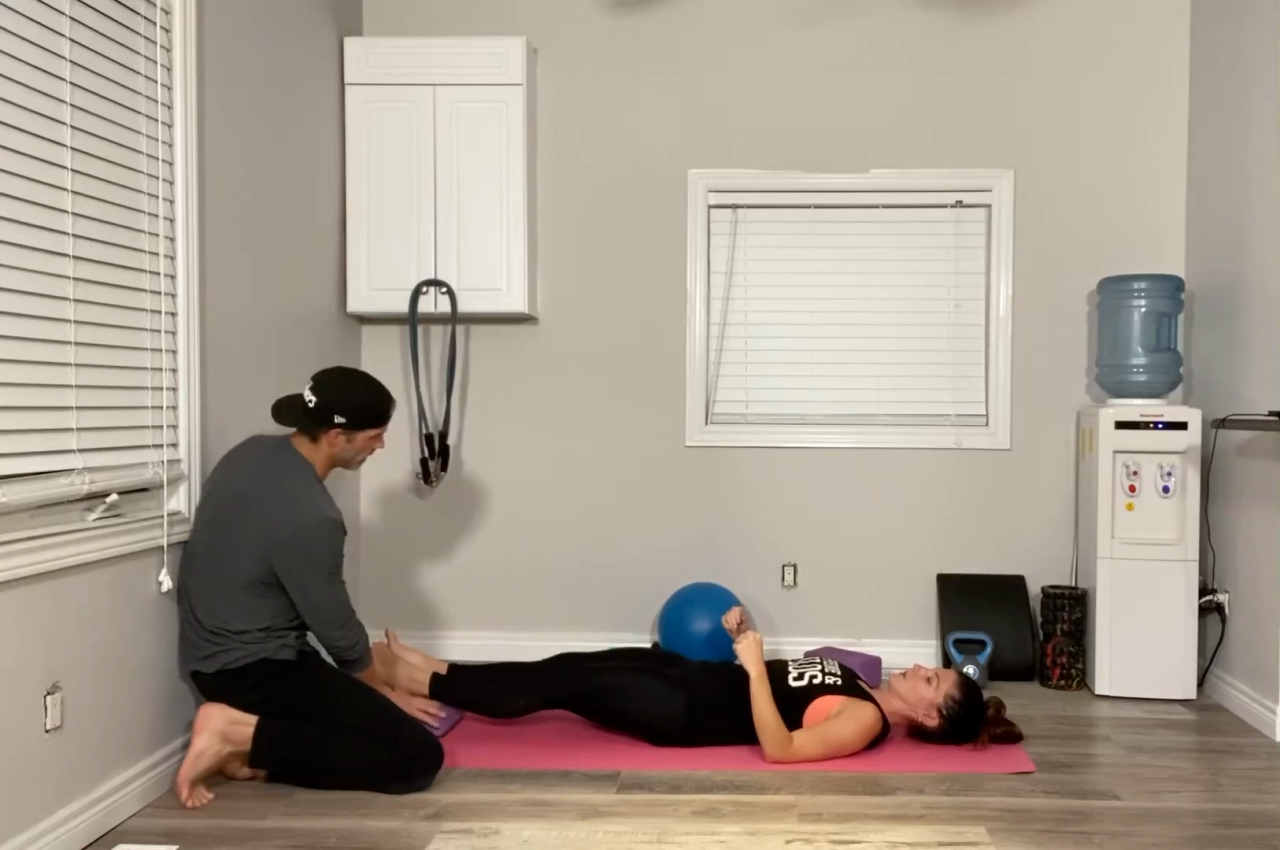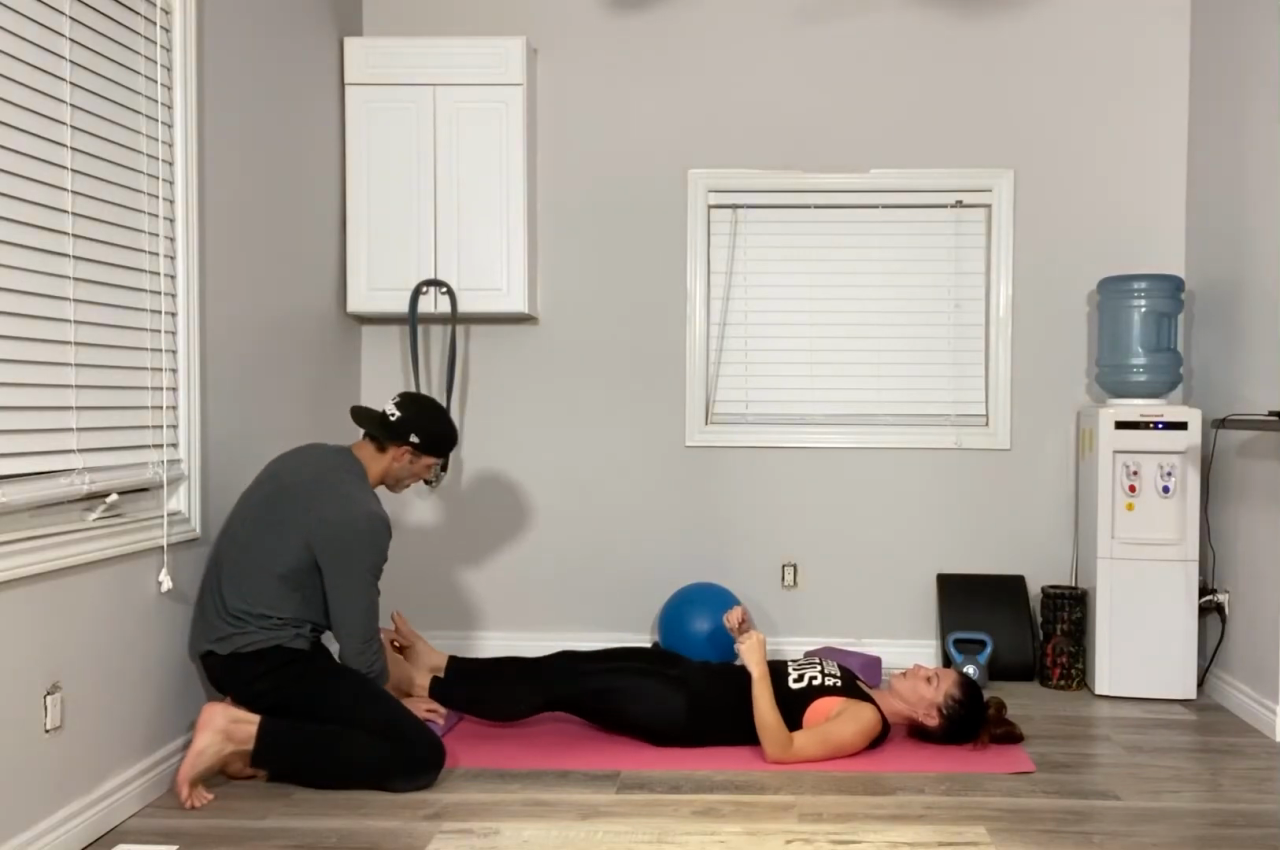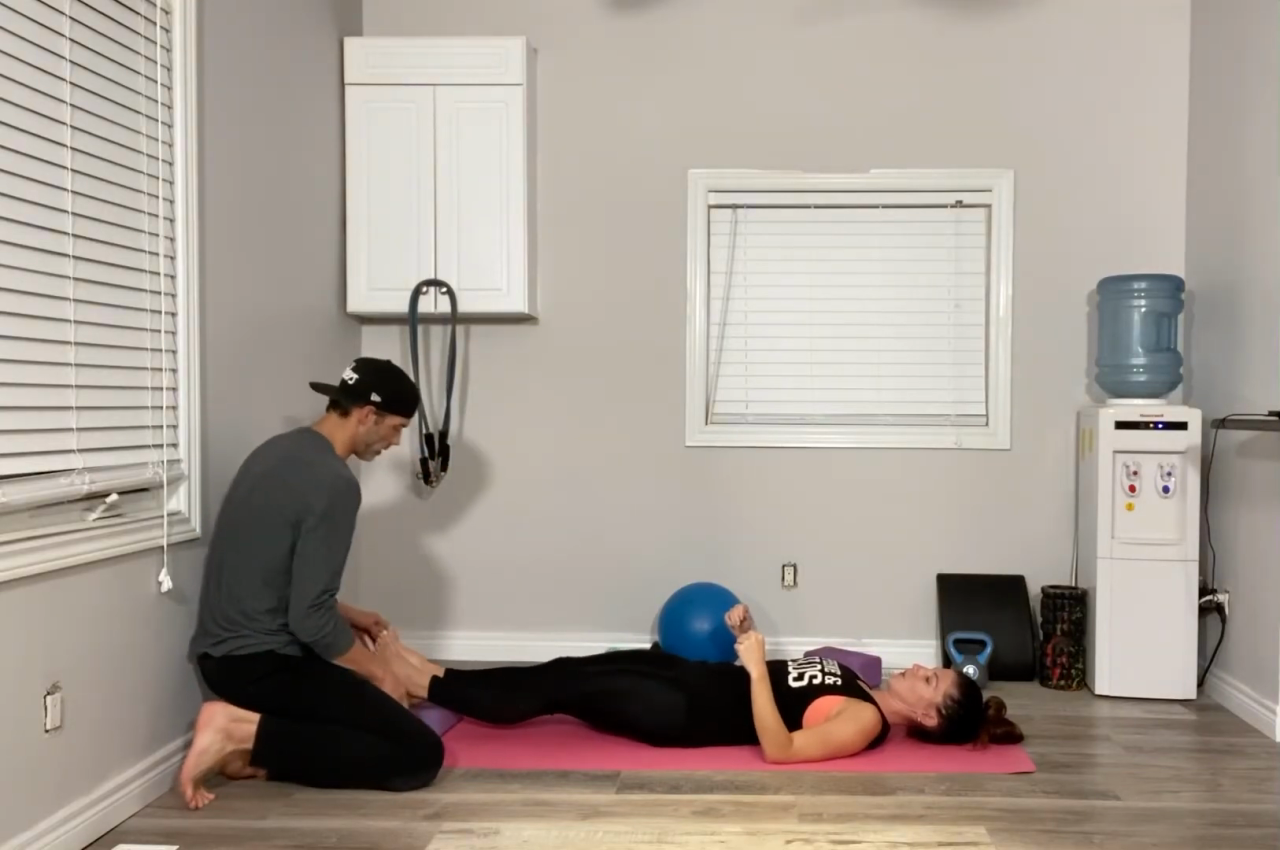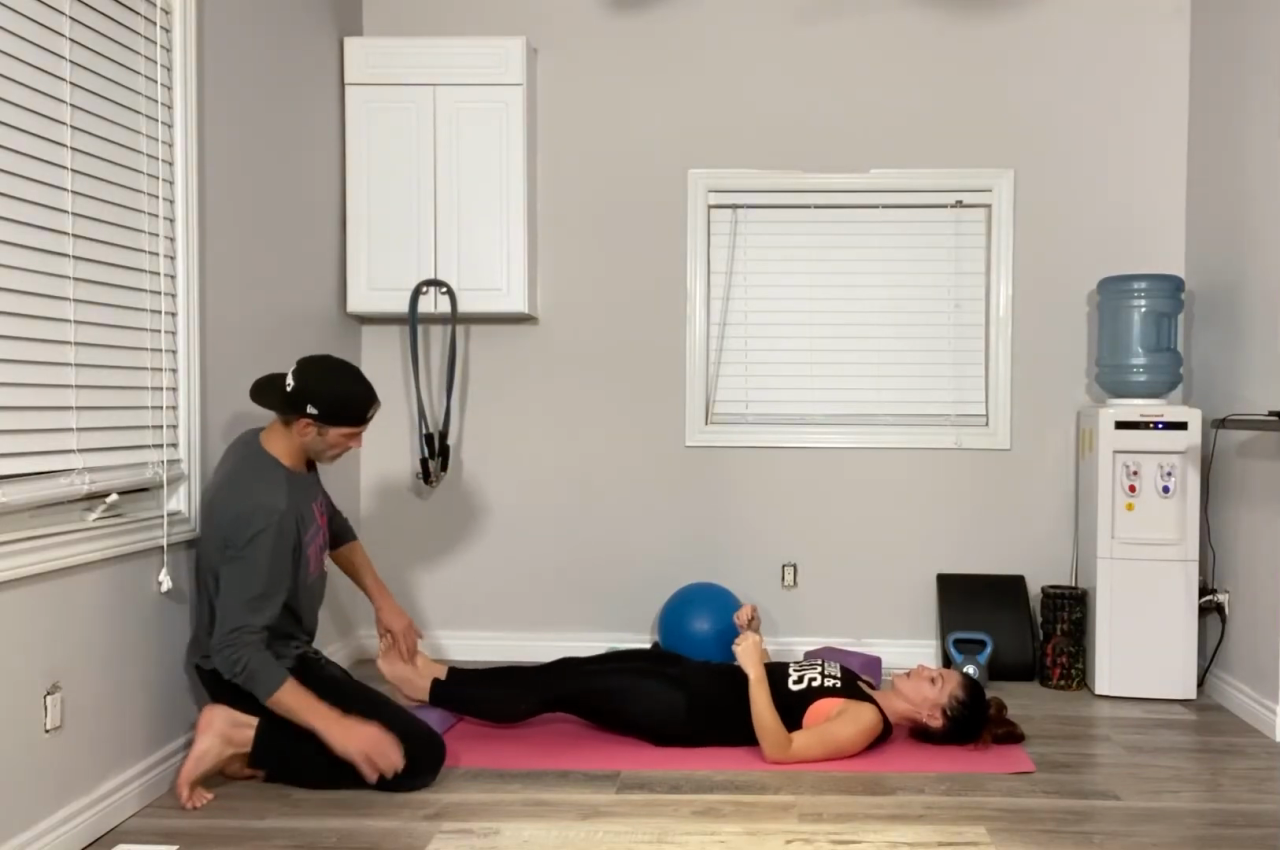
dt=1s
person 1, frame 1
left shoulder: (866, 721)
right shoulder: (859, 690)
left elbow: (778, 746)
left wrist: (752, 665)
right wrist: (745, 638)
left hip: (699, 713)
right hip: (703, 677)
left knee: (566, 686)
right knee: (571, 666)
left ankle: (424, 684)
right ankle: (437, 670)
person 1, frame 2
left shoulder: (866, 723)
right shoulder: (858, 687)
left elbow: (779, 747)
left wrist: (755, 664)
right wrist: (747, 638)
left hip: (700, 712)
right hip: (705, 677)
left knee: (570, 687)
right knee: (569, 665)
left ankle: (426, 689)
right ankle: (440, 666)
person 1, frame 3
left shoulder: (866, 722)
right shoulder: (861, 689)
left elbow: (778, 747)
left wrist: (754, 666)
right wrist: (749, 636)
left hip: (700, 714)
right hip: (705, 678)
left knee: (569, 692)
right knee: (571, 669)
left ankle: (426, 688)
right ankle: (436, 676)
person 1, frame 4
left shoulder: (867, 722)
right shoulder: (864, 690)
left elbow: (778, 748)
left wrist: (752, 667)
right wrist: (752, 638)
left hip: (699, 714)
right hip: (704, 678)
left knee: (569, 691)
right knee: (575, 669)
left ankle: (428, 689)
right ankle: (442, 675)
person 2, frame 1
left shoulder: (254, 452)
right shoulder: (309, 519)
right elbow: (337, 630)
right wrist: (384, 690)
left hip: (219, 655)
right hip: (253, 668)
right knee: (417, 757)
left ankle: (248, 730)
right ankle: (240, 733)
person 2, frame 2
left shoulder: (310, 459)
right shoulder: (359, 516)
right elbow: (358, 647)
left wrist: (398, 674)
right wrist: (392, 700)
left hip: (227, 644)
right hip: (261, 656)
left knee: (366, 717)
right knee: (420, 755)
left ankle: (252, 715)
right ankle: (242, 734)
person 2, frame 3
left shoulder: (281, 450)
right shoulder: (333, 484)
right elbow: (311, 618)
left wrist: (349, 616)
right wrist: (379, 672)
left hip: (226, 651)
right hip: (261, 661)
left knee: (373, 723)
right knee: (419, 754)
left ankle: (247, 731)
right ankle: (245, 734)
person 2, frame 4
left shoulder: (275, 450)
right shoulder: (264, 509)
left elbow: (335, 529)
right elbow: (238, 654)
left wrist: (383, 601)
right wrist: (334, 725)
left hip: (278, 654)
right hip: (254, 671)
left knee: (361, 714)
right knee: (420, 755)
left ankle: (251, 744)
right ankle: (244, 735)
